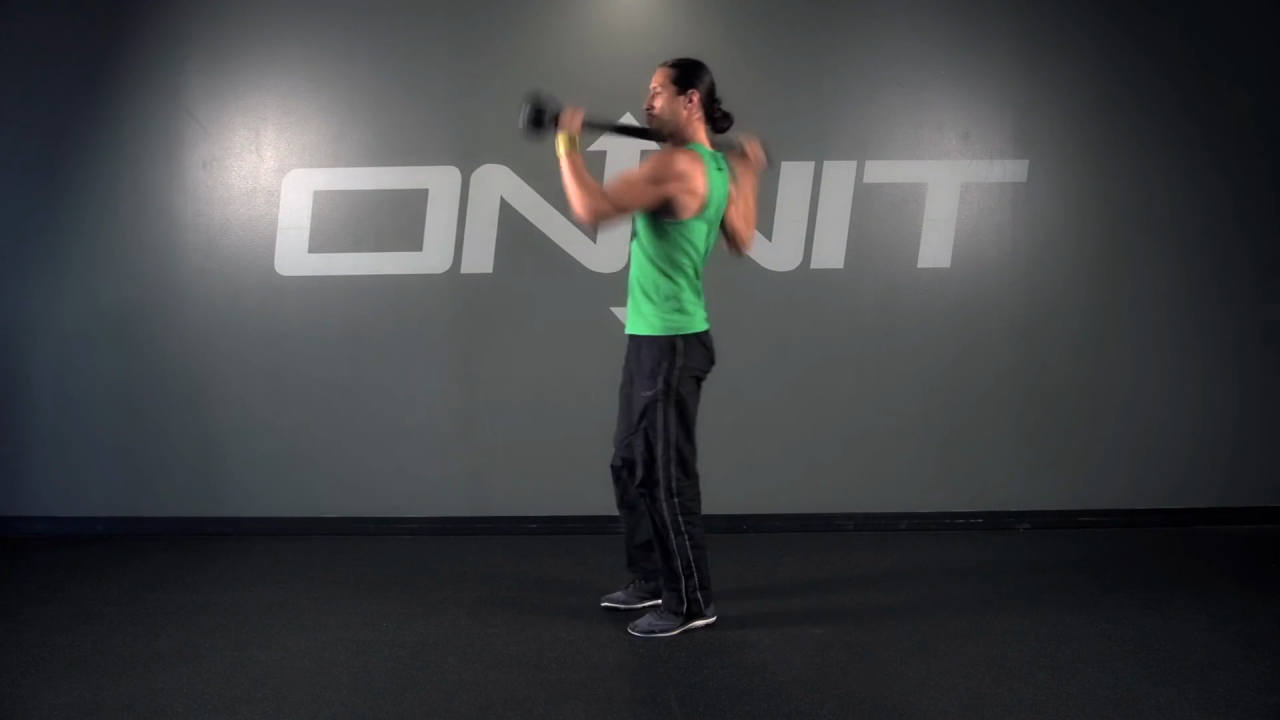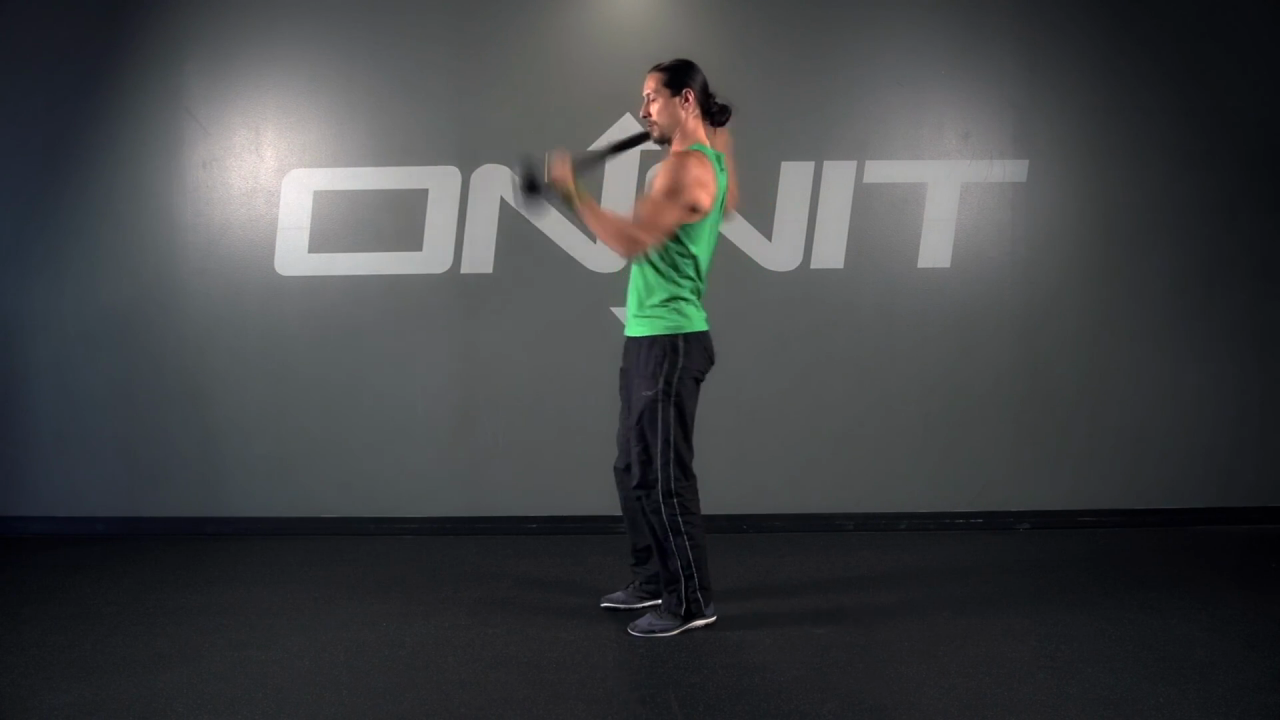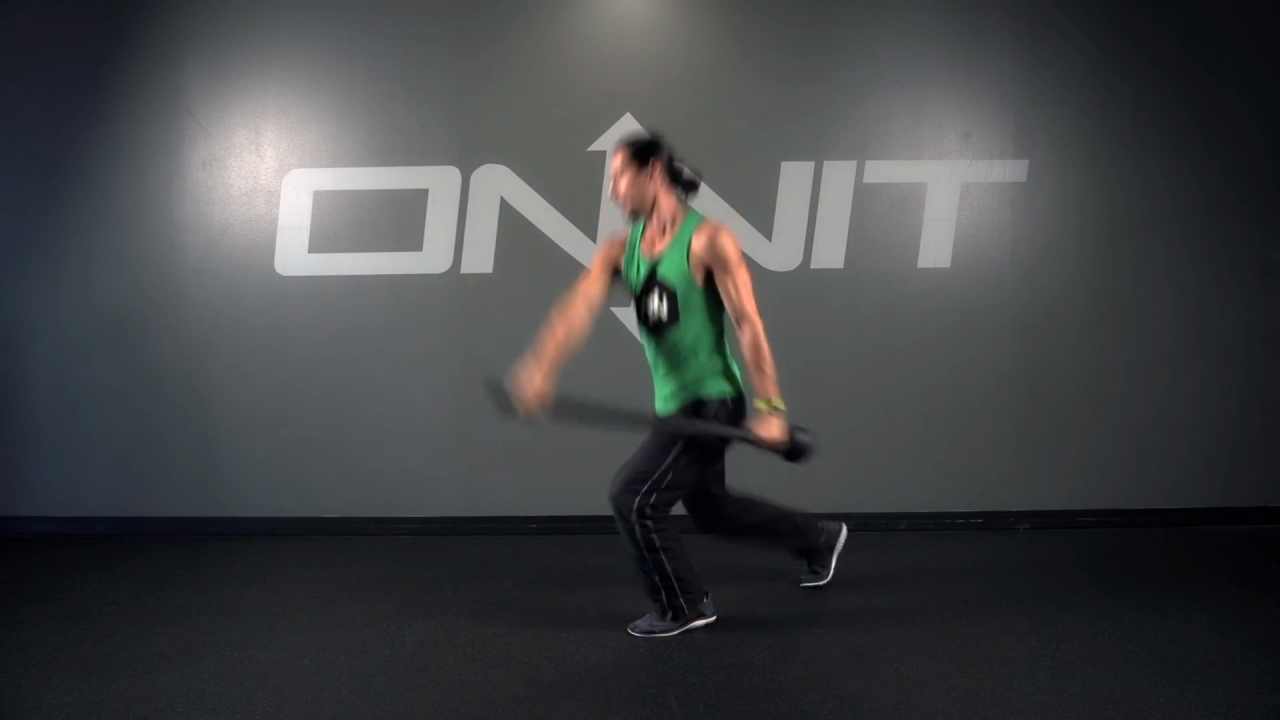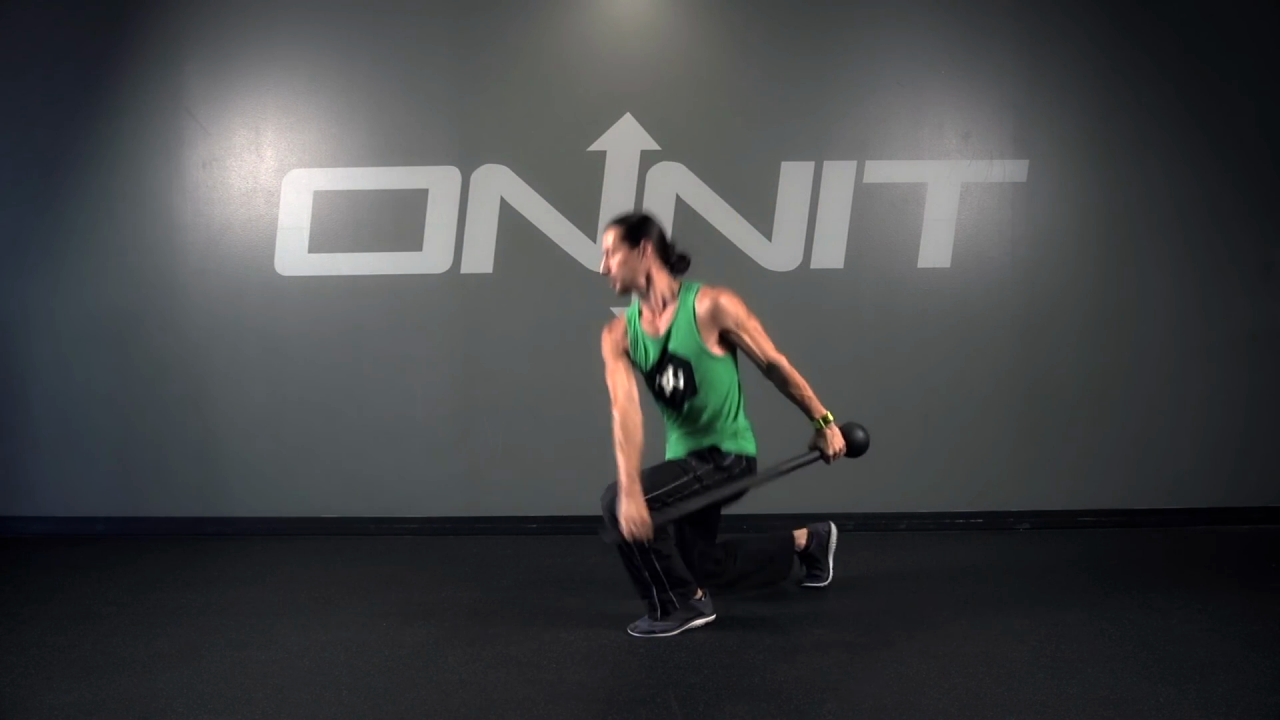
dt=0.5s
person 1, frame 1
left shoulder: (674, 164)
right shoulder: (721, 171)
left elbow: (590, 210)
right elbow: (742, 240)
left wrist: (568, 140)
right wrist: (749, 174)
left hip: (671, 342)
right hip: (654, 337)
left knee: (665, 475)
right knee: (631, 467)
left ankle: (691, 602)
right ankle: (652, 579)
person 1, frame 2
left shoulder: (686, 166)
right shoulder: (709, 161)
left elbow: (633, 242)
right elbow: (720, 201)
left wrist: (574, 193)
right wrist: (717, 136)
left hip: (671, 342)
right hip: (653, 338)
left knee: (661, 476)
right knee: (634, 470)
left ankle: (690, 601)
right ankle: (654, 578)
person 1, frame 3
left shoulder: (708, 241)
right shoulder: (619, 247)
left elbow: (749, 323)
right elbow: (579, 309)
left wrist: (768, 408)
right wrist: (540, 367)
left hip: (710, 402)
right hip: (672, 402)
left knee: (634, 499)
right knee: (711, 510)
left ankle: (686, 606)
right ankle: (817, 535)
person 1, frame 4
left shoulder: (711, 306)
right shoulder: (618, 334)
left elbow: (774, 365)
right elbow: (626, 412)
left wrist: (823, 422)
right wrist: (634, 490)
left hip: (727, 455)
right hip: (686, 456)
left knee: (617, 504)
right knee: (703, 564)
left ankle: (680, 604)
right ankle: (808, 542)
